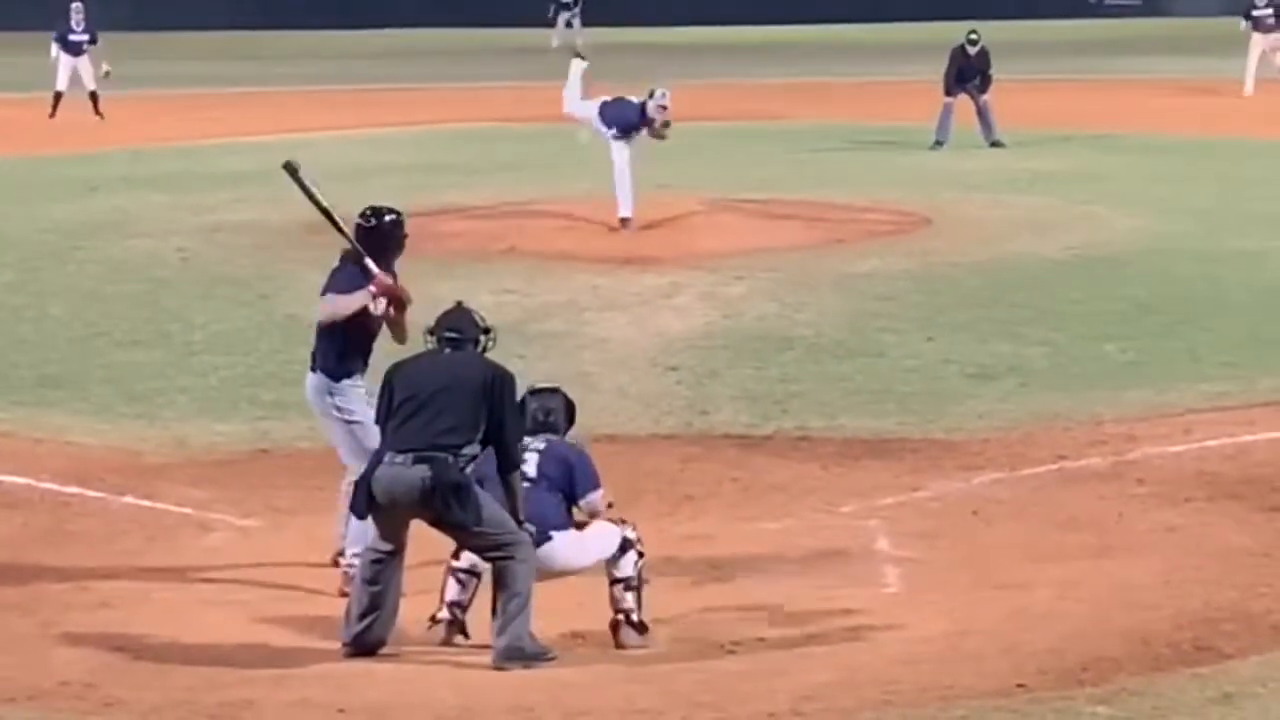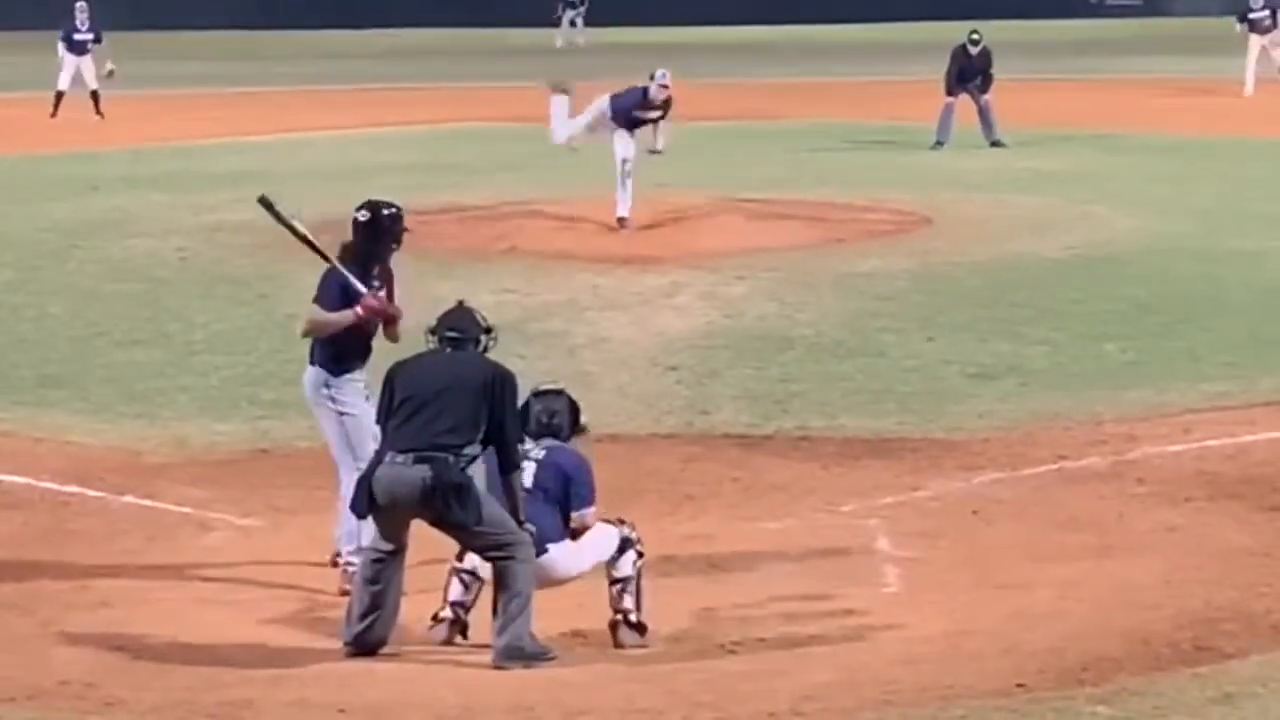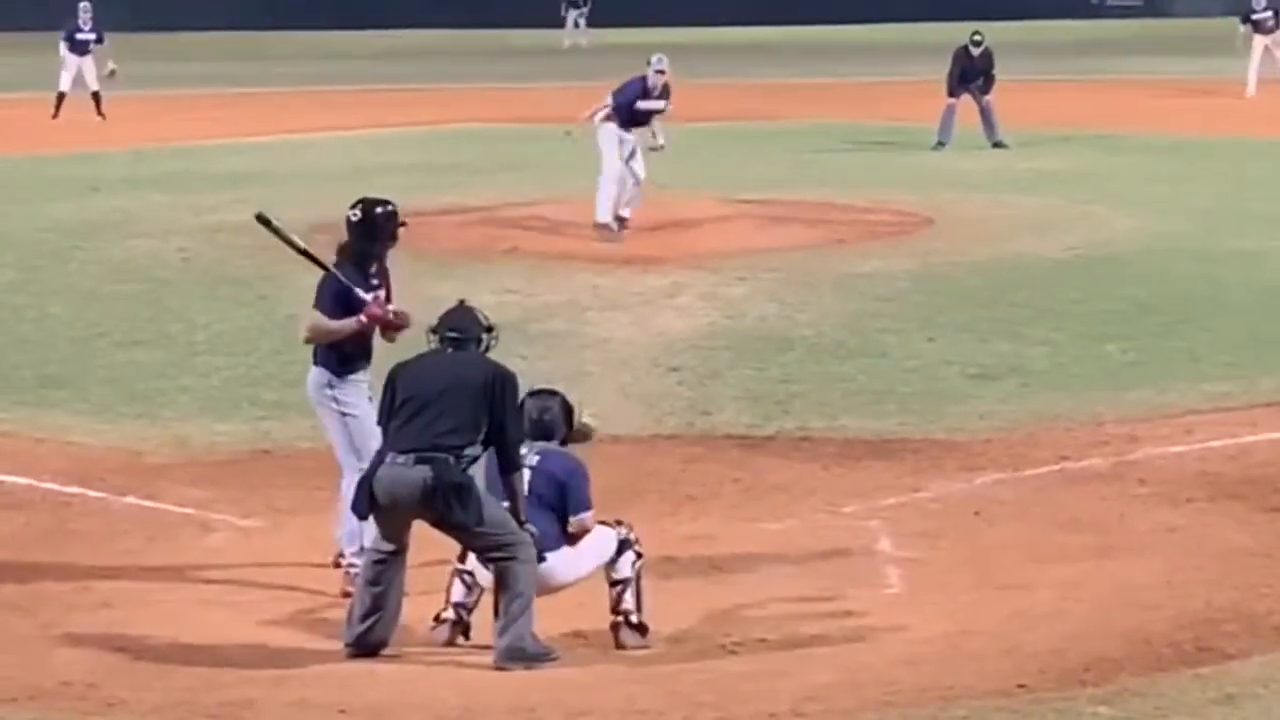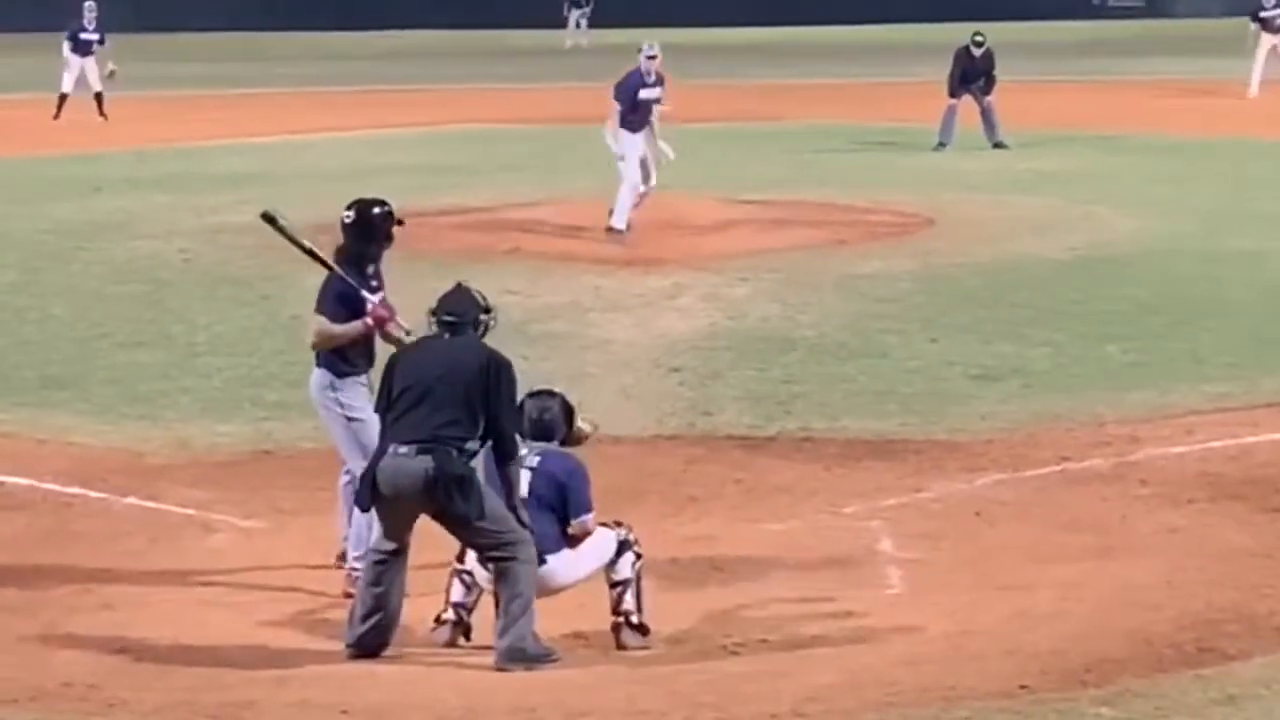
dt=0.2s
person 1, frame 1
left shoulder: (383, 276)
right shoulder: (350, 274)
left elbow: (400, 337)
right elbow: (326, 314)
left wrist: (398, 309)
right wrist: (372, 294)
left hip: (350, 382)
right hip: (334, 385)
left knee: (364, 464)
left ankle: (346, 547)
right ankle: (355, 571)
person 1, frame 2
left shoulder: (382, 273)
right shoulder: (341, 275)
left elbow: (392, 336)
right elbow: (310, 325)
left wrist: (390, 318)
right wrist: (359, 312)
left hip: (352, 377)
right hip: (331, 380)
left knee: (363, 461)
right knee: (364, 470)
left ankle: (344, 547)
right ankle: (353, 569)
person 1, frame 3
left shoulder: (378, 272)
right shoulder: (341, 278)
left elbow: (385, 331)
right elbow: (311, 332)
left wrist: (395, 323)
right wrist: (361, 320)
left hip: (355, 378)
right hip: (335, 382)
left knee: (360, 463)
right knee: (369, 470)
left ankle: (347, 548)
right ankle: (356, 571)
person 1, frame 4
left shoulder: (371, 272)
right shoulder: (342, 280)
right elbow: (318, 337)
left wrist: (393, 335)
right wrist: (368, 323)
left hip: (352, 380)
right hip: (339, 384)
left knee: (358, 464)
left ankle: (351, 547)
right ankle: (359, 572)
person 2, frame 1
left shoulder: (401, 370)
right shoulder: (494, 375)
right elbow: (507, 454)
left wrist: (398, 479)
right wrist: (519, 517)
left hip: (386, 474)
right hip: (437, 476)
left knee: (384, 546)
right knee: (515, 546)
left ankle: (361, 637)
right ankle: (514, 646)
person 2, frame 2
left shoulder: (402, 370)
right shoulder: (495, 375)
right elbow: (508, 454)
left wrist: (399, 478)
right wrist: (520, 517)
left hip: (387, 475)
right hip: (438, 477)
left knee: (385, 546)
right knee: (516, 547)
left ankle: (362, 637)
right ankle: (515, 645)
person 2, frame 3
left shoulder: (404, 370)
right shoulder: (495, 375)
right elbow: (508, 454)
right wrist: (520, 516)
left hip: (388, 475)
right hip: (439, 477)
left knee: (386, 547)
right knee: (516, 547)
left ankle: (362, 638)
right ankle: (516, 646)
person 2, frame 4
left shoulder: (404, 356)
right shoulder: (491, 362)
left elbow: (384, 423)
right elbow: (504, 440)
right wrist: (512, 500)
left hip: (391, 466)
right hip: (441, 469)
left knee: (388, 546)
right knee: (514, 547)
left ankle: (365, 639)
right ankle: (517, 647)
person 3, frame 1
right shoulder: (572, 451)
right elbow: (594, 509)
right wrist: (603, 501)
right hip: (550, 550)
right knee: (625, 538)
left ankle: (446, 621)
right ankle: (628, 626)
person 3, frame 2
right shoulder: (572, 459)
right elbow: (585, 522)
right hip: (548, 562)
right knee: (623, 537)
left ankle: (447, 621)
right ankle: (627, 626)
person 3, frame 3
right shoulder: (568, 463)
right elbow: (584, 526)
left wrist: (575, 434)
left hip: (493, 573)
right hip: (546, 569)
left knee: (474, 548)
right knee: (621, 538)
left ankle: (450, 622)
right ankle: (628, 626)
person 3, frame 4
right shoulder: (568, 464)
right elbow: (585, 528)
left wrist: (568, 440)
left hip: (492, 574)
right hip: (546, 573)
left knee: (472, 546)
right knee: (621, 539)
left ankle: (451, 623)
right ankle: (629, 628)
person 4, frame 1
left shoulder: (658, 113)
right shoulder: (633, 115)
right hip: (600, 112)
left knee: (622, 169)
right knee: (570, 107)
left ankle: (625, 215)
right ankle: (579, 64)
person 4, frame 2
left shoulder: (667, 102)
right shoulder: (635, 96)
left elbow: (659, 120)
right elbow: (607, 104)
left wrist: (658, 140)
left hip: (625, 128)
right hip: (606, 113)
left knee: (626, 168)
right knee: (561, 136)
left ankle: (623, 214)
right ankle: (560, 95)
person 4, frame 3
left shoulder: (666, 91)
right shoulder: (633, 87)
left elbow: (653, 115)
right elbow: (606, 104)
left wrist: (657, 136)
left hip: (629, 131)
right hip: (611, 126)
left knee: (638, 175)
right knee: (613, 171)
left ankle: (622, 214)
right ankle: (602, 221)
person 4, frame 4
left shoulder: (659, 79)
right shoulder: (631, 81)
right elbow: (614, 114)
left wrist: (657, 141)
right wrist: (615, 143)
left hip: (639, 134)
right hip: (623, 134)
left knee: (648, 182)
right knee: (632, 180)
left ankle: (619, 212)
right ankle: (616, 226)
